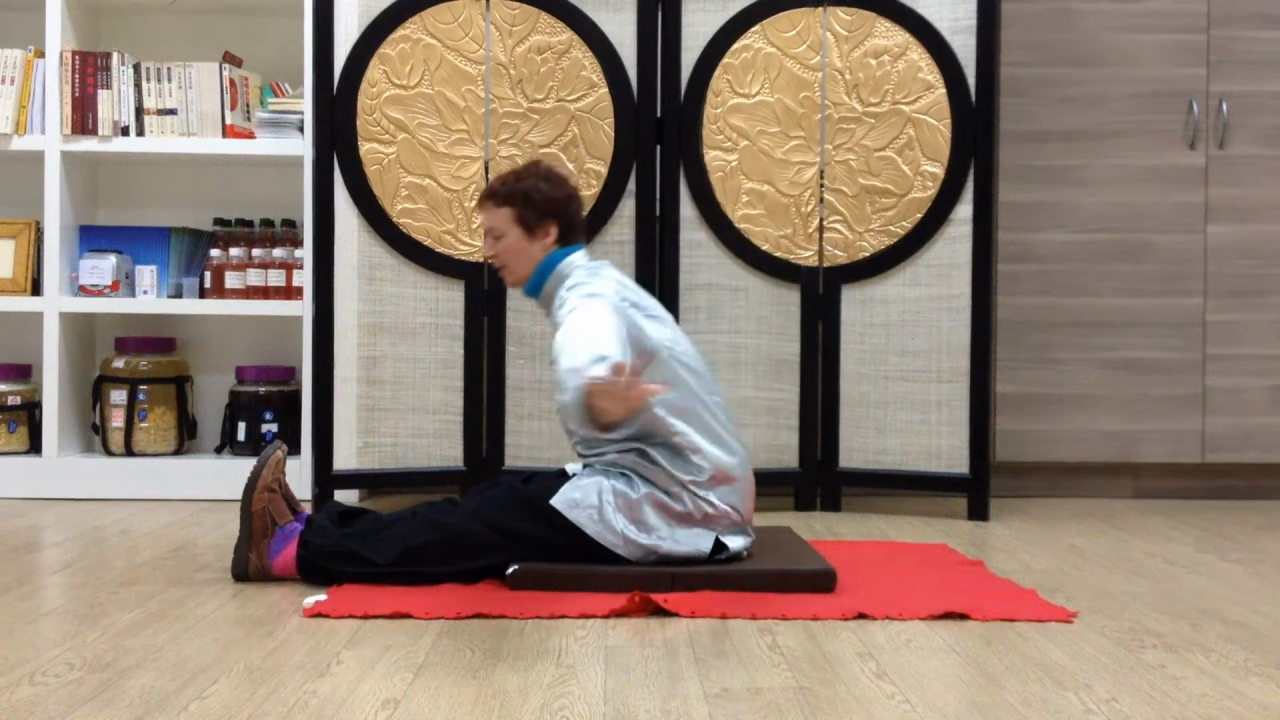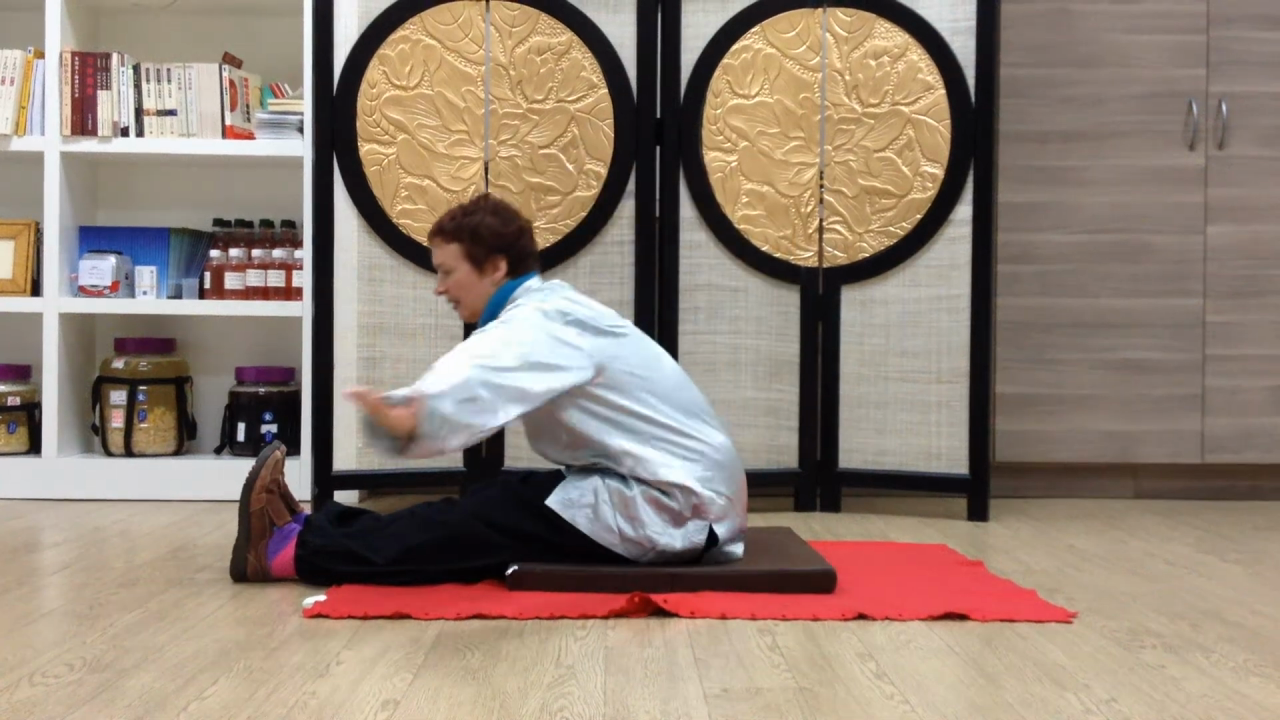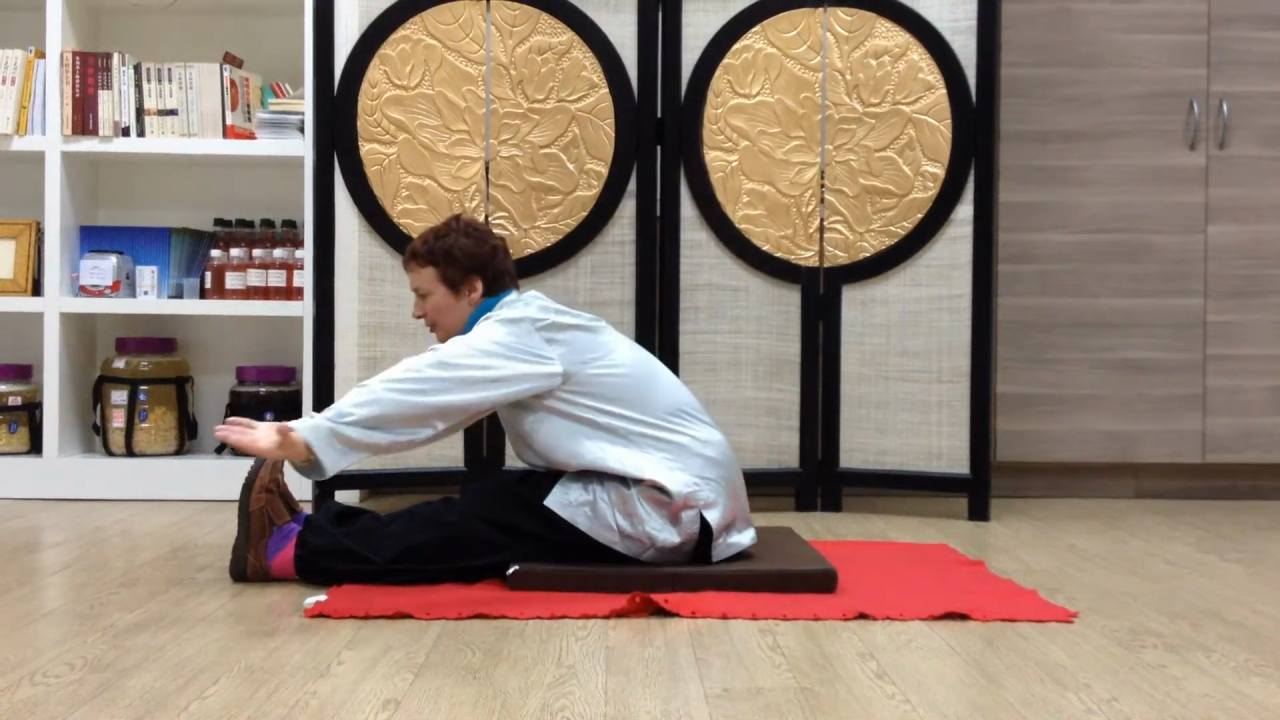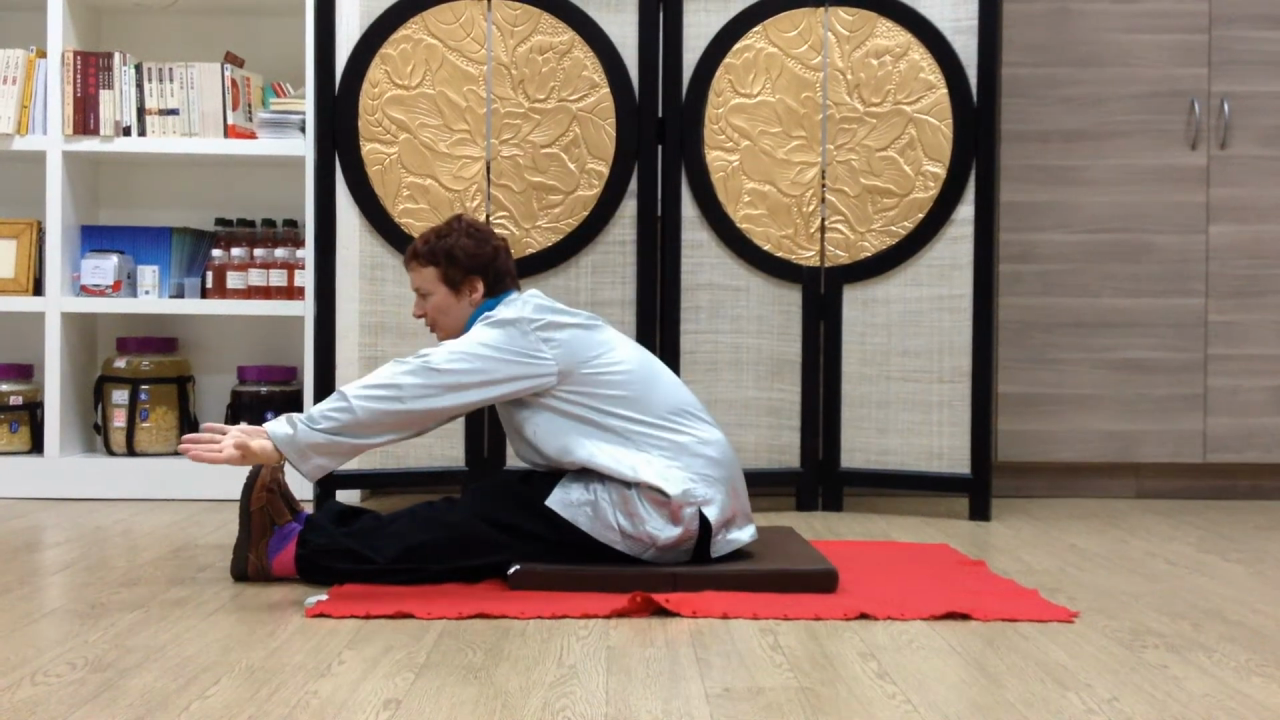
dt=0.3s
person 1, frame 1
left shoulder: (589, 300)
right shoulder: (588, 284)
left elbow: (586, 357)
left wrist: (599, 399)
left hip: (677, 507)
right hip: (678, 491)
left knee: (484, 525)
right knee: (494, 499)
left ankle: (296, 549)
right ankle: (315, 529)
person 1, frame 2
left shoulder: (539, 322)
right shoulder: (549, 306)
left elbow: (476, 379)
left wrist: (409, 417)
left hip: (670, 508)
right hip: (675, 494)
left knee: (481, 523)
right knee: (489, 502)
left ankle: (296, 549)
right ankle: (313, 530)
person 1, frame 3
left shoulder: (519, 334)
right shoulder: (527, 326)
left elbow: (417, 393)
right elbow: (428, 402)
left wrist: (307, 439)
right wrist: (310, 437)
left hip: (668, 508)
right hip: (673, 492)
left knee: (476, 525)
right knee: (483, 506)
left ankle: (293, 550)
right ankle: (313, 531)
person 1, frame 4
left shoulder: (519, 335)
right shoulder: (523, 324)
left elbow: (405, 393)
right elbow: (415, 393)
left wrist: (280, 441)
right wrist: (284, 437)
left hip: (668, 506)
right hip: (669, 491)
left knee: (477, 526)
right knee: (483, 504)
left ankle: (294, 551)
right ankle: (313, 533)
